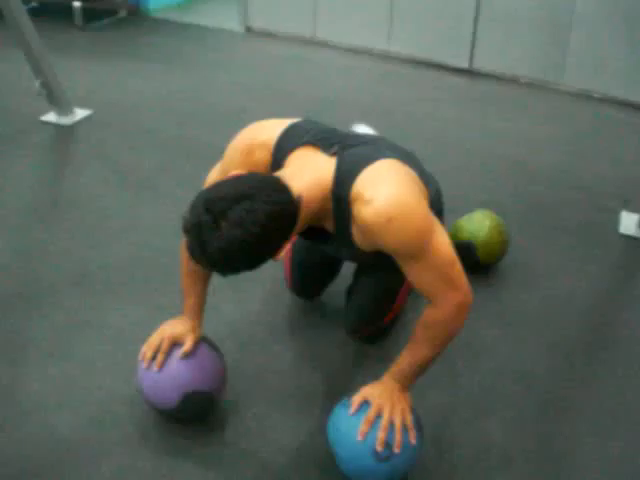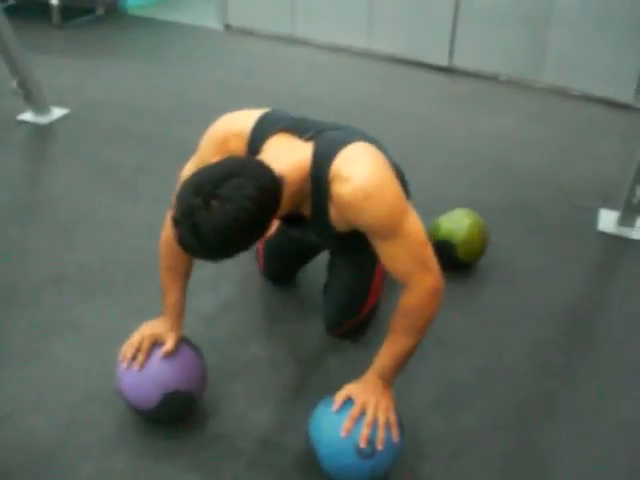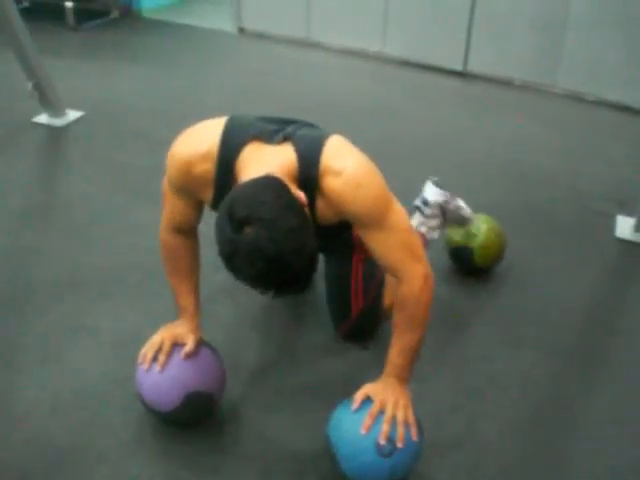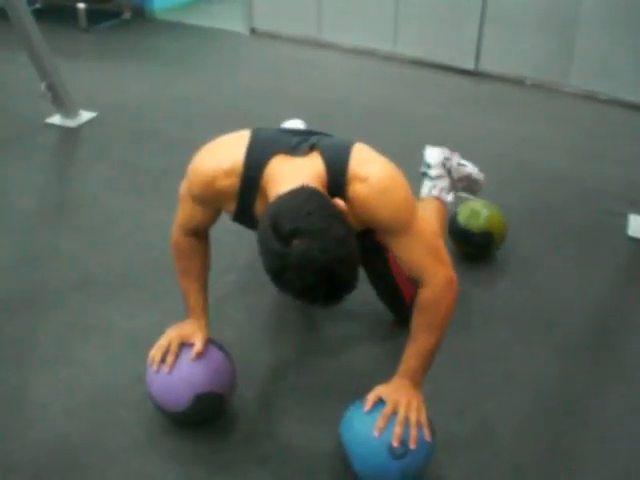
dt=1s
person 1, frame 1
left shoulder: (384, 208)
right shoulder: (255, 148)
left elbow: (453, 298)
right elbow: (202, 229)
left wrist: (395, 383)
right wrist: (190, 317)
left hip: (408, 225)
right hip: (329, 216)
left knee: (364, 328)
right knee: (302, 288)
person 1, frame 2
left shoulder: (360, 186)
right shoulder: (228, 138)
left elbow: (426, 284)
right elbow: (180, 218)
left wrist: (378, 380)
right wrist: (170, 318)
left hip: (364, 218)
left knee: (341, 323)
right knee: (274, 273)
person 1, frame 3
left shoulder: (346, 180)
right shoulder: (191, 158)
left elbow: (416, 276)
right elbow: (177, 231)
left wrist: (394, 380)
right wrist: (187, 319)
left hip: (343, 222)
left knee: (355, 327)
right knee: (289, 282)
left ankle: (428, 218)
person 1, frame 4
left shoulder: (373, 186)
right shoulder: (216, 171)
left elbow: (439, 280)
right elbow: (188, 232)
left wrist: (407, 381)
right wrist: (196, 318)
left hip: (360, 214)
left knee: (410, 306)
left ankle: (438, 179)
